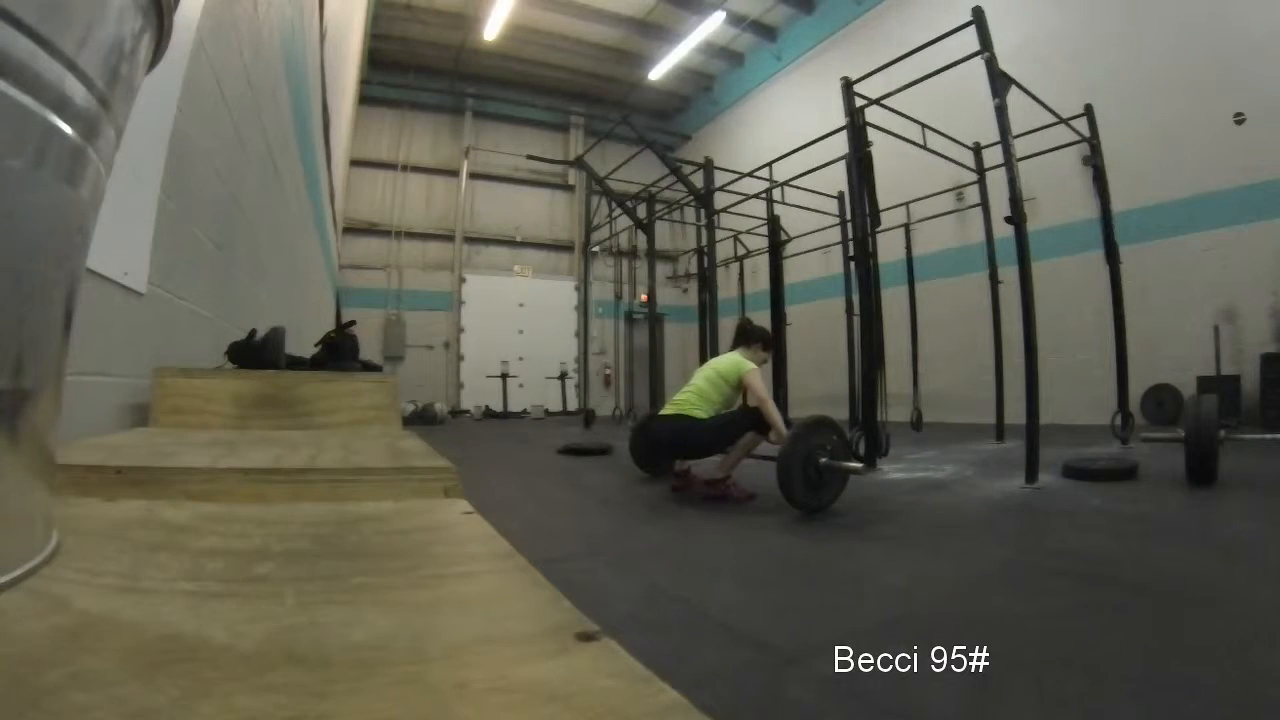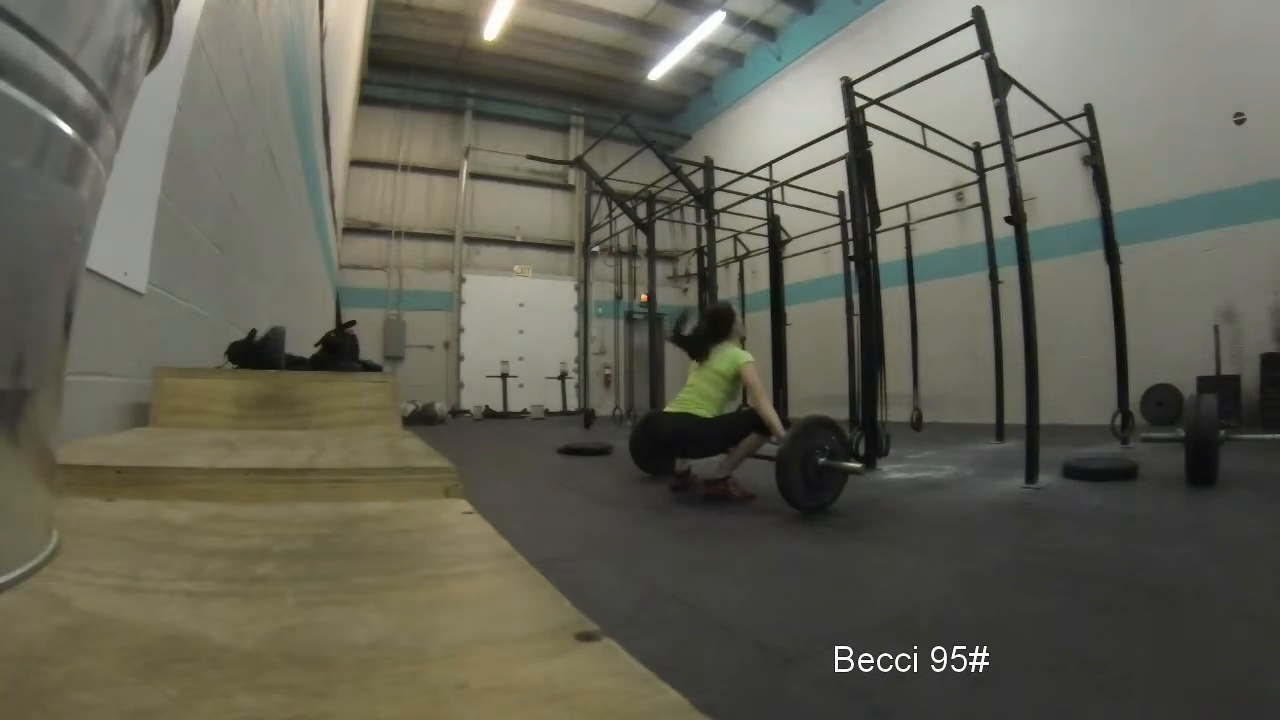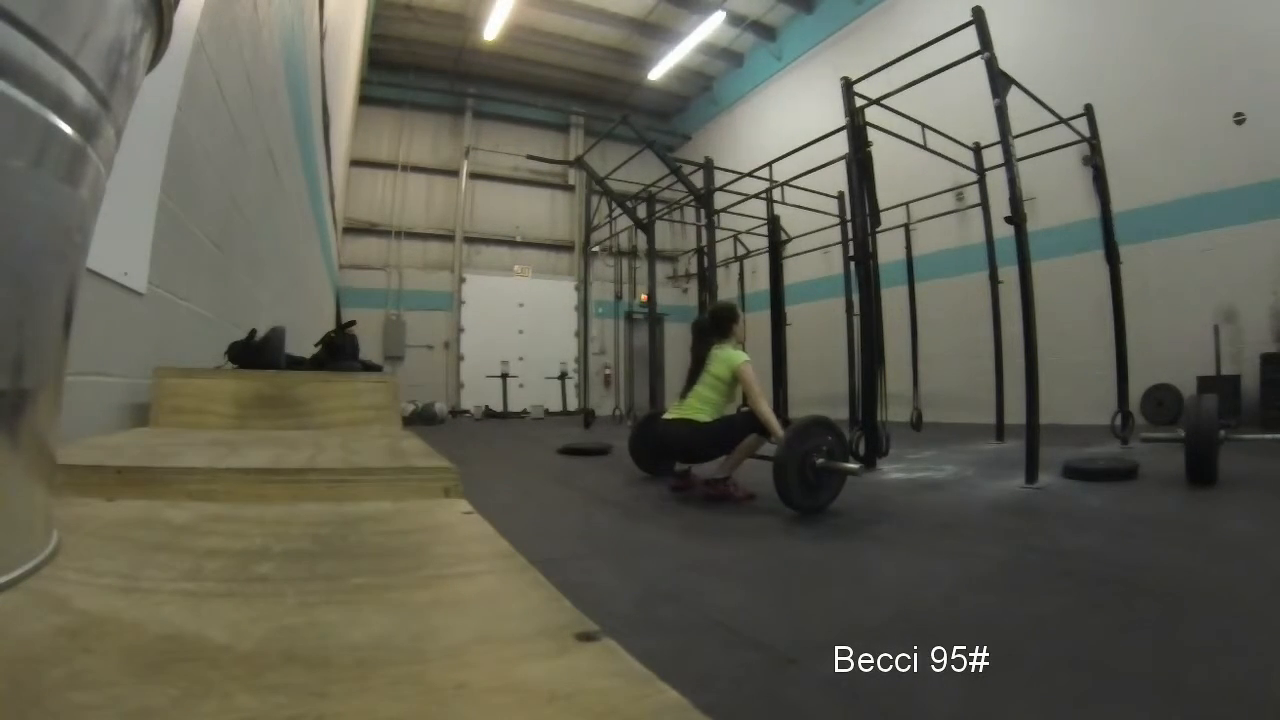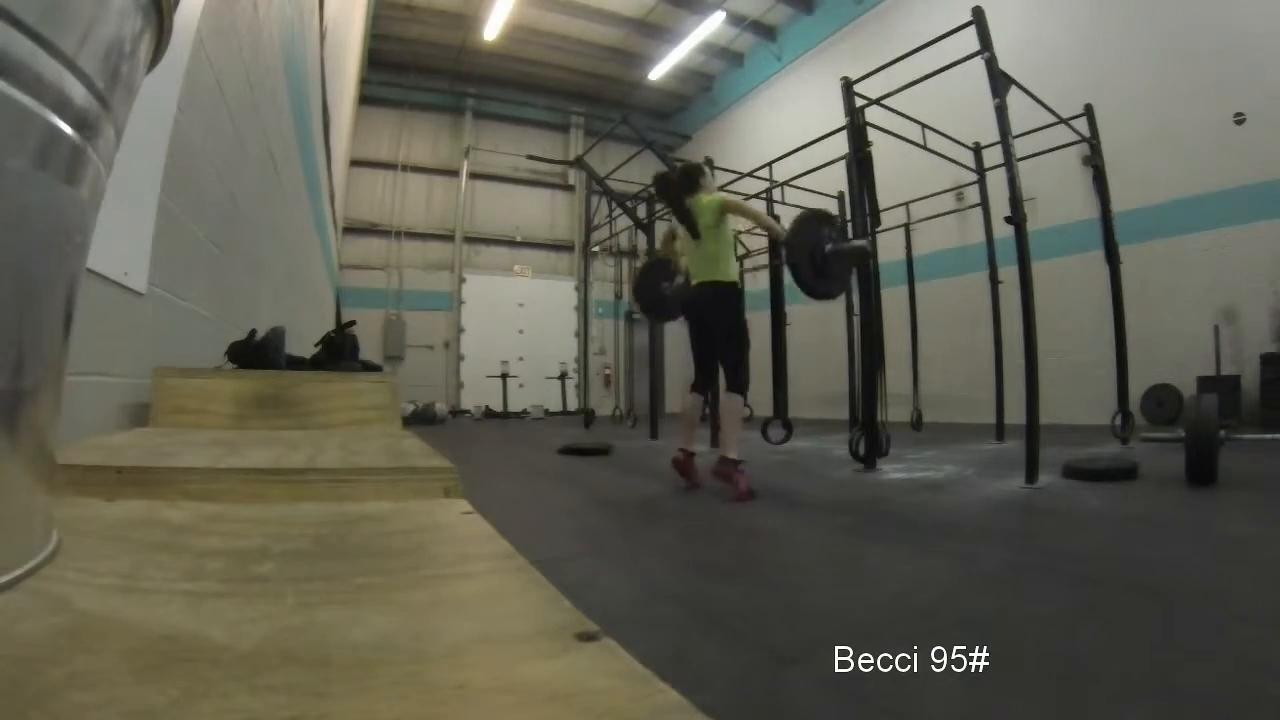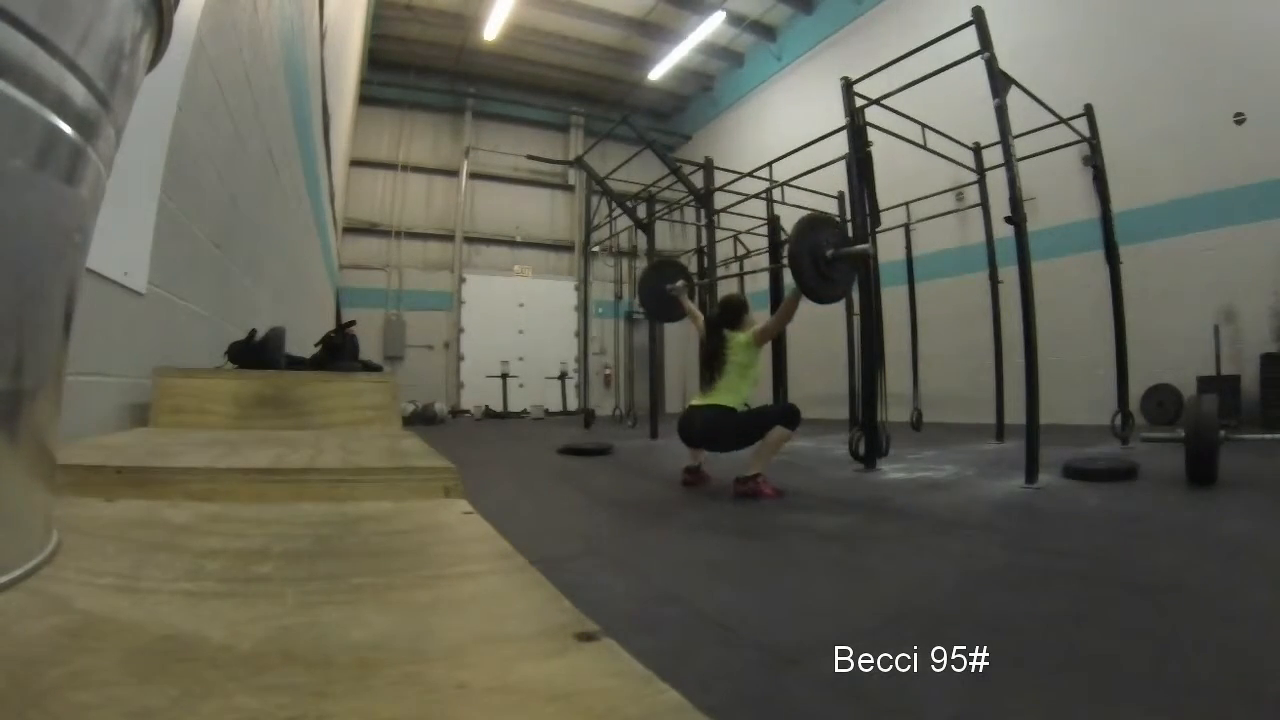
dt=1s
person 1, frame 1
left shoulder: (718, 360)
right shoulder: (745, 365)
right elbow: (765, 401)
left hip: (661, 430)
right hip: (684, 433)
right knee: (760, 418)
left ankle: (681, 473)
right ankle: (717, 481)
person 1, frame 2
left shoulder: (704, 354)
right shoulder: (739, 357)
right elbow: (762, 402)
left hip: (664, 428)
right hip: (689, 433)
right knee: (762, 421)
left ankle: (682, 473)
right ankle: (718, 480)
person 1, frame 3
left shoulder: (705, 354)
right shoulder: (736, 358)
right elbow: (759, 403)
left hip: (668, 434)
right hip: (691, 438)
right knee: (760, 422)
left ankle: (683, 474)
right ankle: (718, 481)
person 1, frame 4
left shoulder: (681, 212)
right shoulder: (713, 202)
left elbow: (668, 245)
right elbow: (755, 214)
right wrist: (787, 237)
left hip: (697, 299)
right hip: (720, 298)
left knee: (703, 379)
right knee: (736, 379)
left ankle: (684, 453)
right ankle: (730, 462)
person 1, frame 5
left shoulder: (714, 338)
right shoulder: (748, 341)
left elbow: (696, 316)
right elbow: (782, 317)
left wrist: (683, 295)
left hip: (687, 426)
right hip: (717, 426)
right knee: (788, 414)
left ankle: (693, 469)
right ankle: (751, 479)
